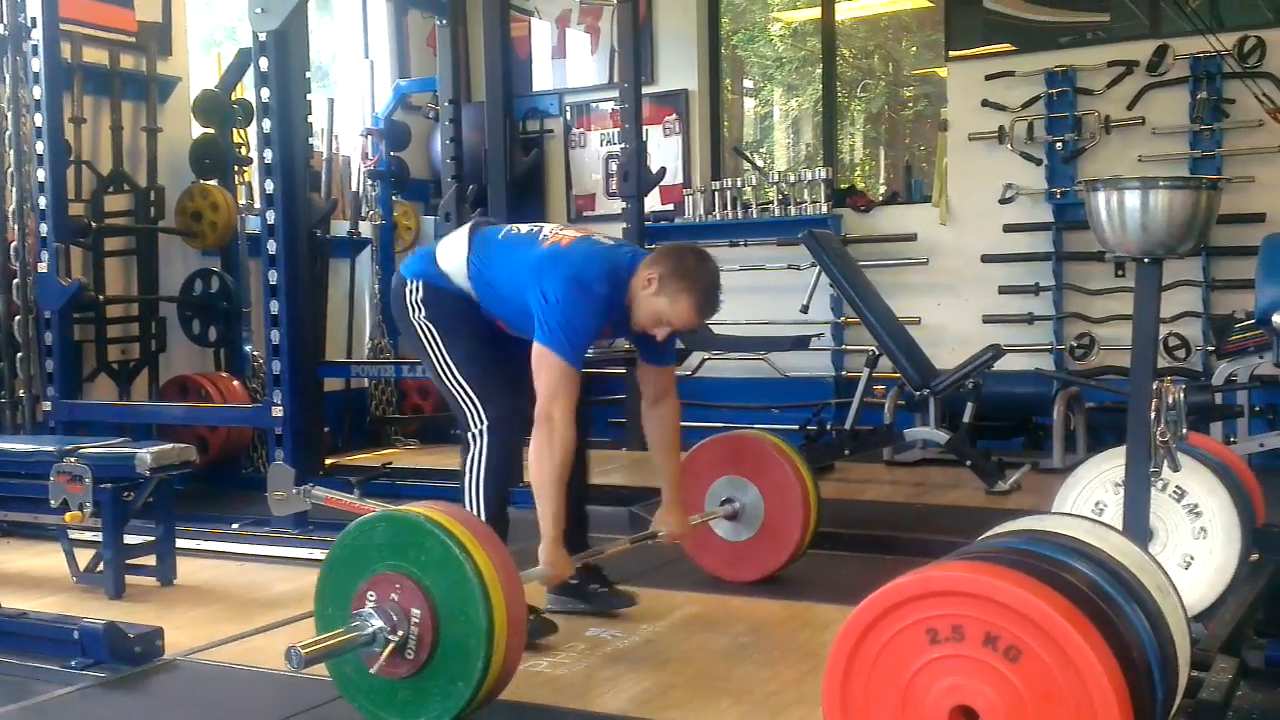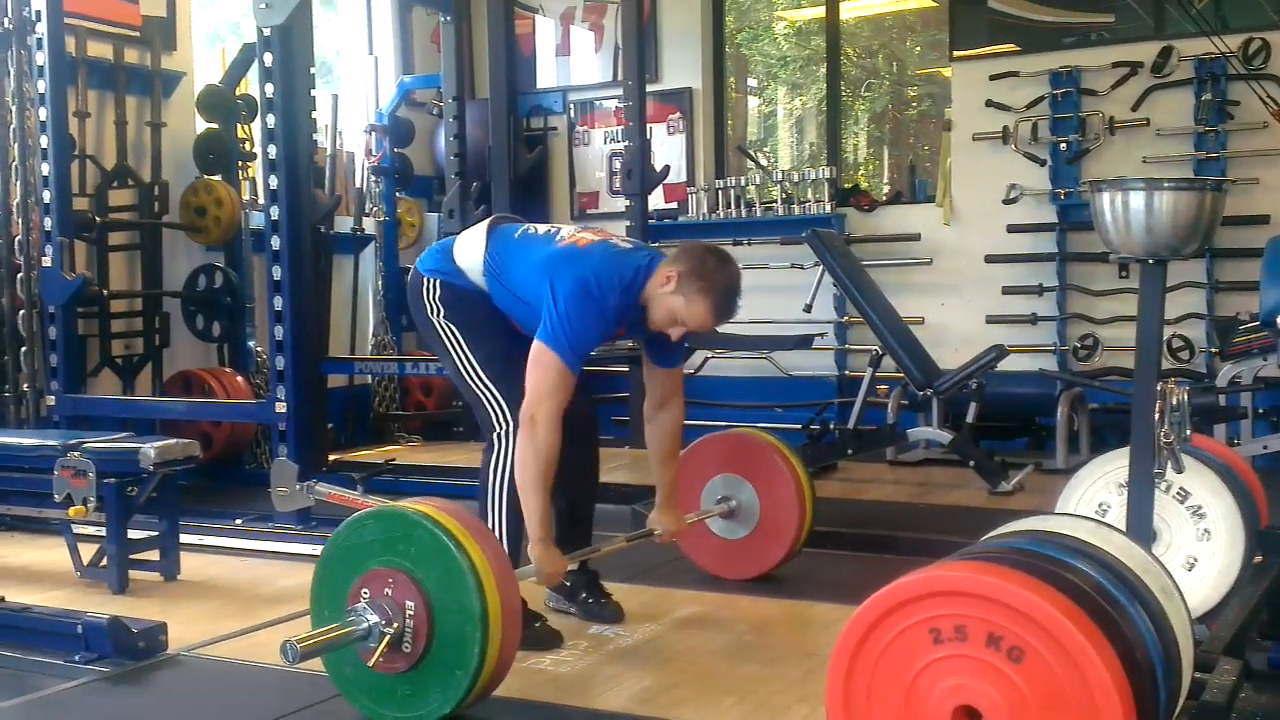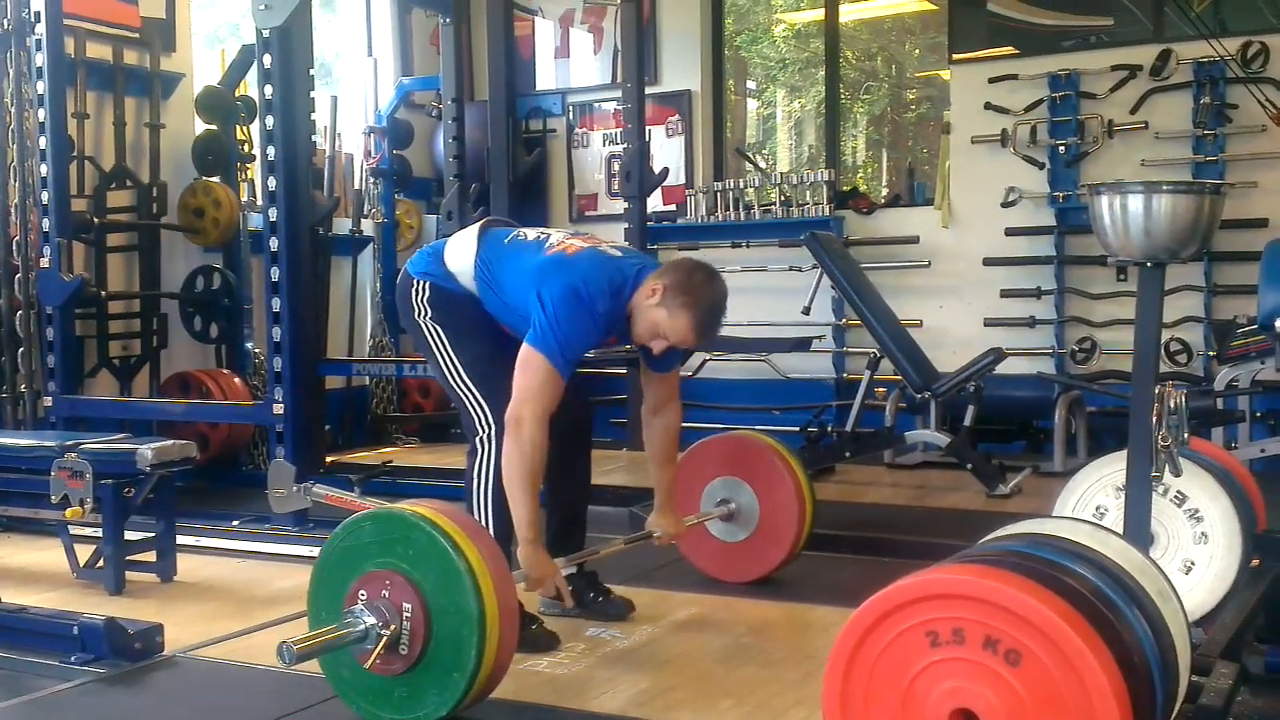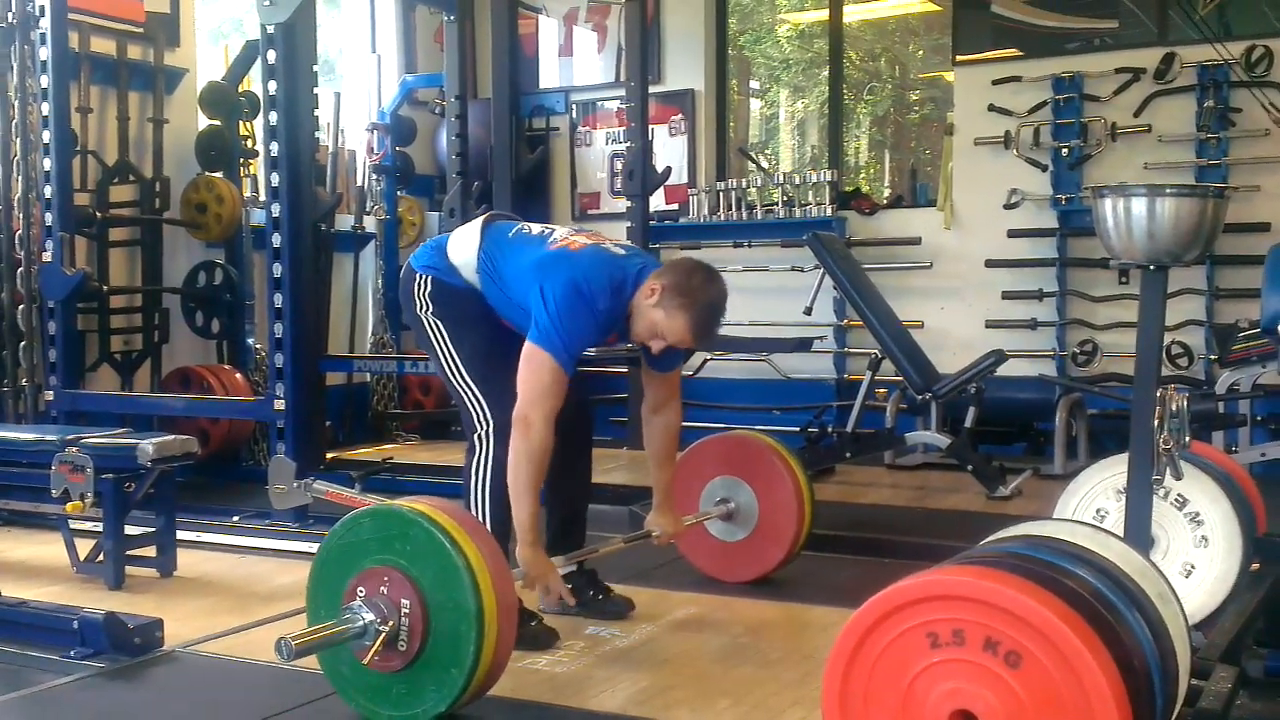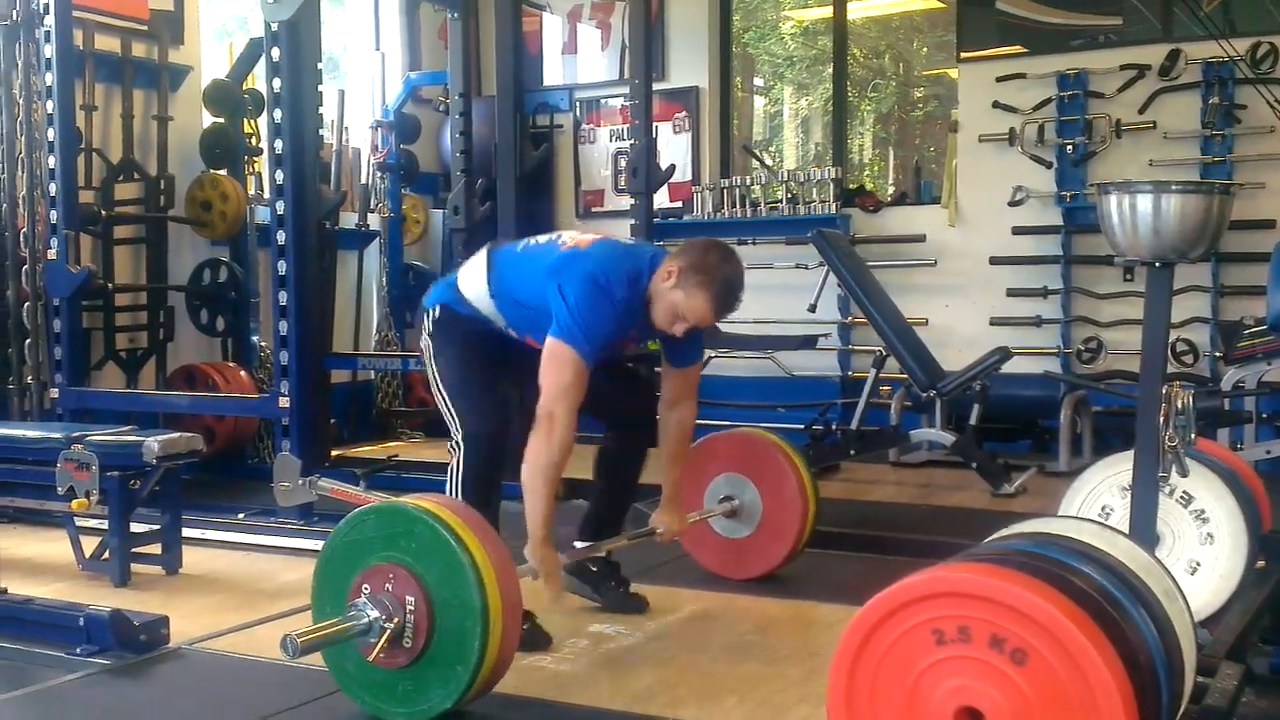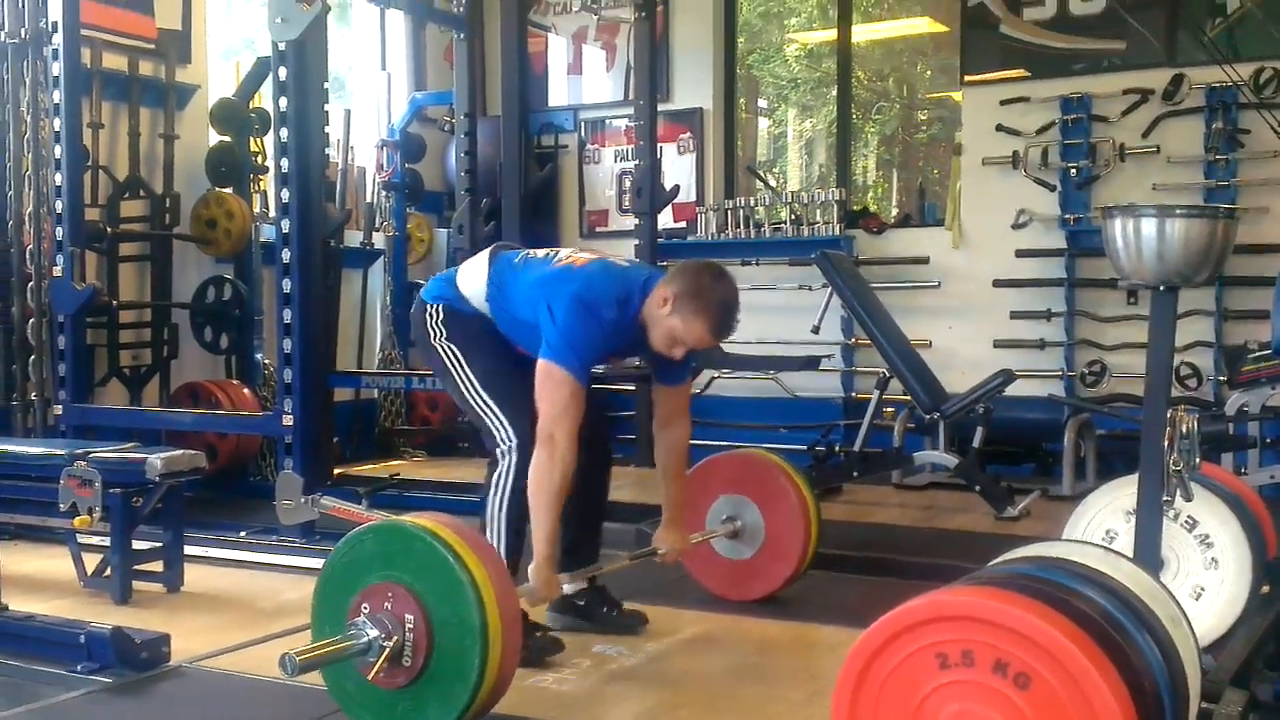
dt=0.4s
person 1, frame 1
left shoulder: (656, 295)
right shoulder: (578, 288)
left elbow: (660, 400)
right elbow: (552, 417)
left wrist: (670, 503)
right wrist: (549, 543)
left hip: (495, 301)
right hip: (436, 290)
left knee: (570, 424)
right knee: (495, 423)
left ankle: (573, 574)
person 1, frame 2
left shoulder: (671, 297)
right shoulder: (588, 290)
left elbow: (664, 404)
right elbow: (538, 417)
left wrist: (665, 503)
right wrist: (540, 543)
left hip: (509, 296)
right hip: (451, 285)
left knee: (579, 421)
right knee: (511, 422)
left ankle: (572, 575)
person 1, frame 3
left shoulder: (668, 304)
right shoulder: (578, 299)
left elbow: (661, 408)
right elbow: (524, 421)
left wrist: (664, 506)
right wrist: (530, 546)
left hip: (500, 297)
right hip: (442, 288)
left knee: (572, 420)
right knee: (497, 425)
left ankle: (568, 578)
person 1, frame 4
left shoulder: (669, 302)
right shoulder: (578, 296)
left elbow: (662, 407)
right elbow: (531, 421)
left wrist: (662, 506)
right wrist: (529, 547)
left hip: (502, 296)
right hip: (444, 284)
left knee: (573, 419)
right knee: (497, 424)
left ankle: (568, 575)
person 1, frame 5
left shoulder: (686, 296)
right shoulder: (596, 287)
left elbow: (677, 404)
right elbow: (555, 416)
left wrist: (670, 503)
right wrist: (539, 542)
left hip: (529, 331)
right hip: (462, 318)
left knee: (639, 411)
right knee: (482, 435)
left ankle: (590, 560)
person 1, frame 6
left shoulder: (674, 316)
right shoulder: (587, 307)
left elbow: (672, 422)
right elbow: (554, 437)
left wrist: (672, 522)
right wrist: (543, 562)
left hip: (513, 326)
right hip: (454, 314)
left knee: (592, 439)
right knee: (522, 440)
left ankle: (576, 594)
